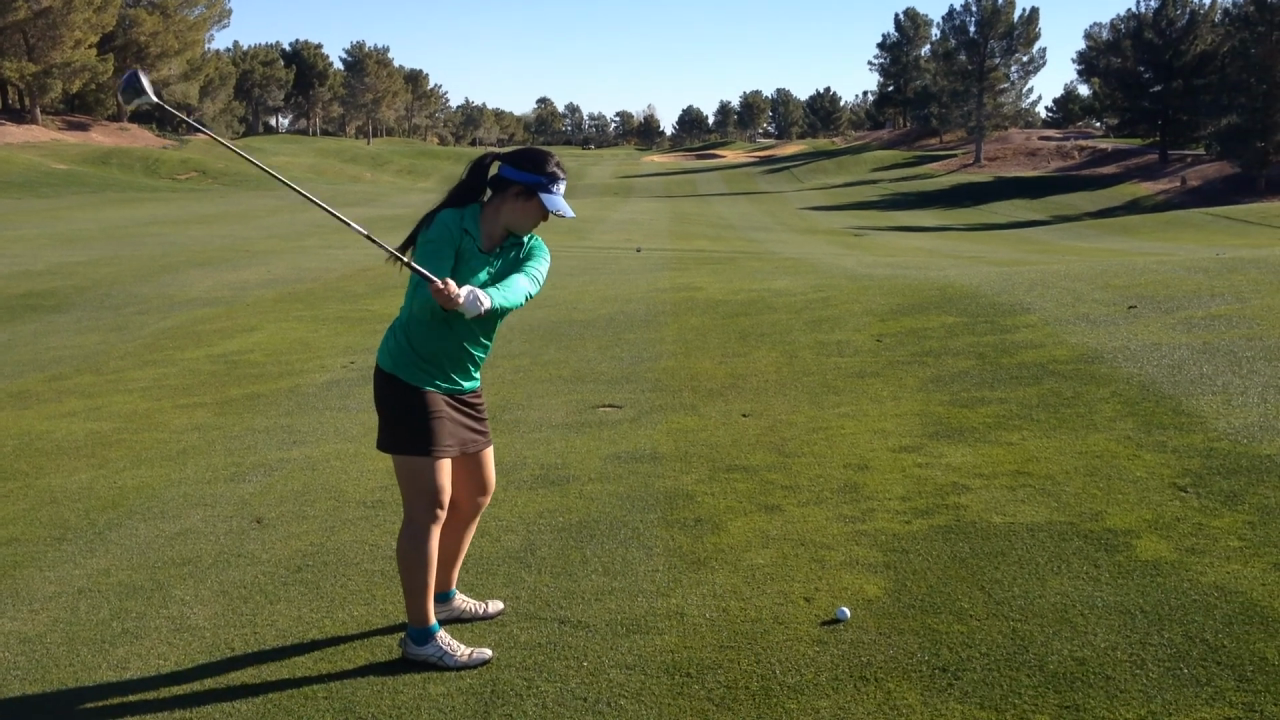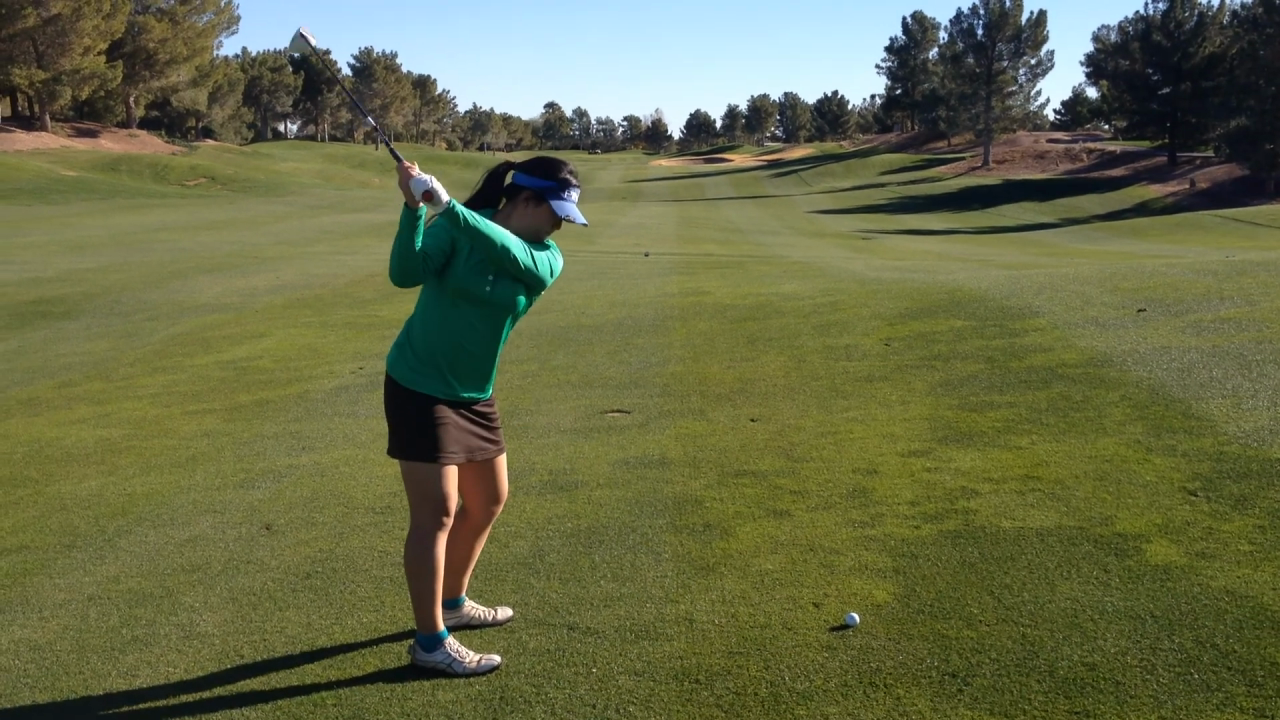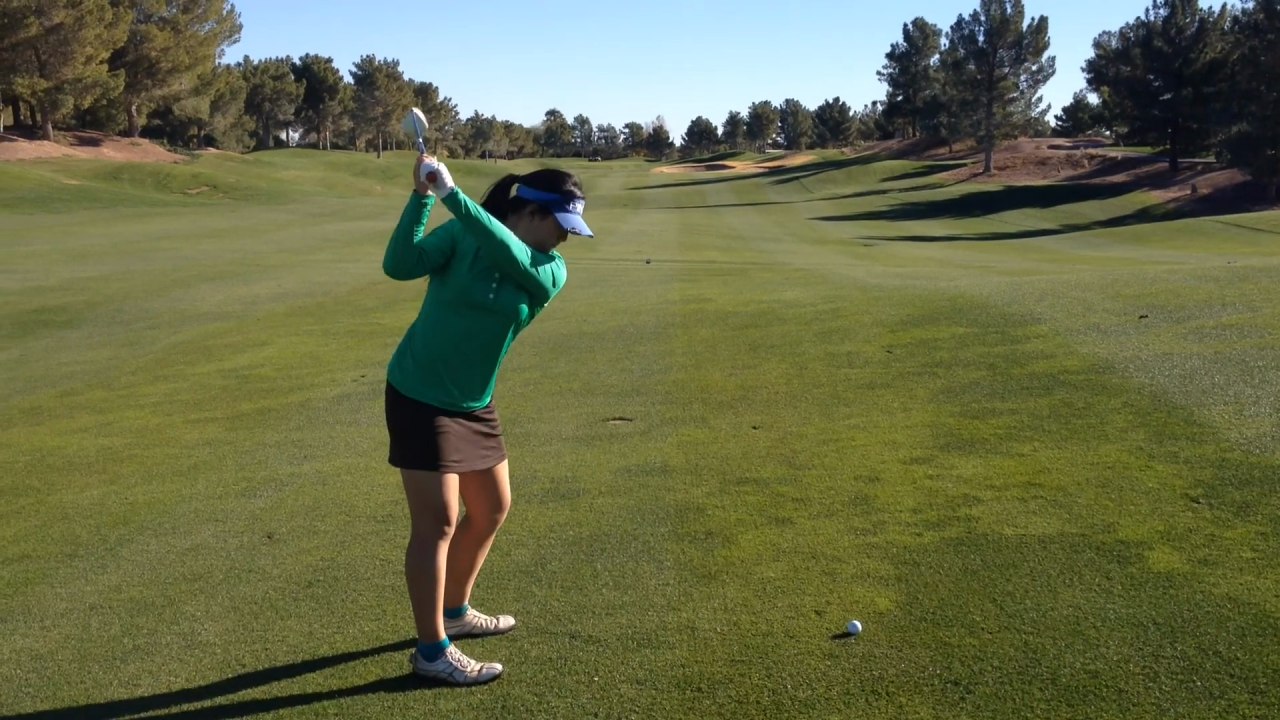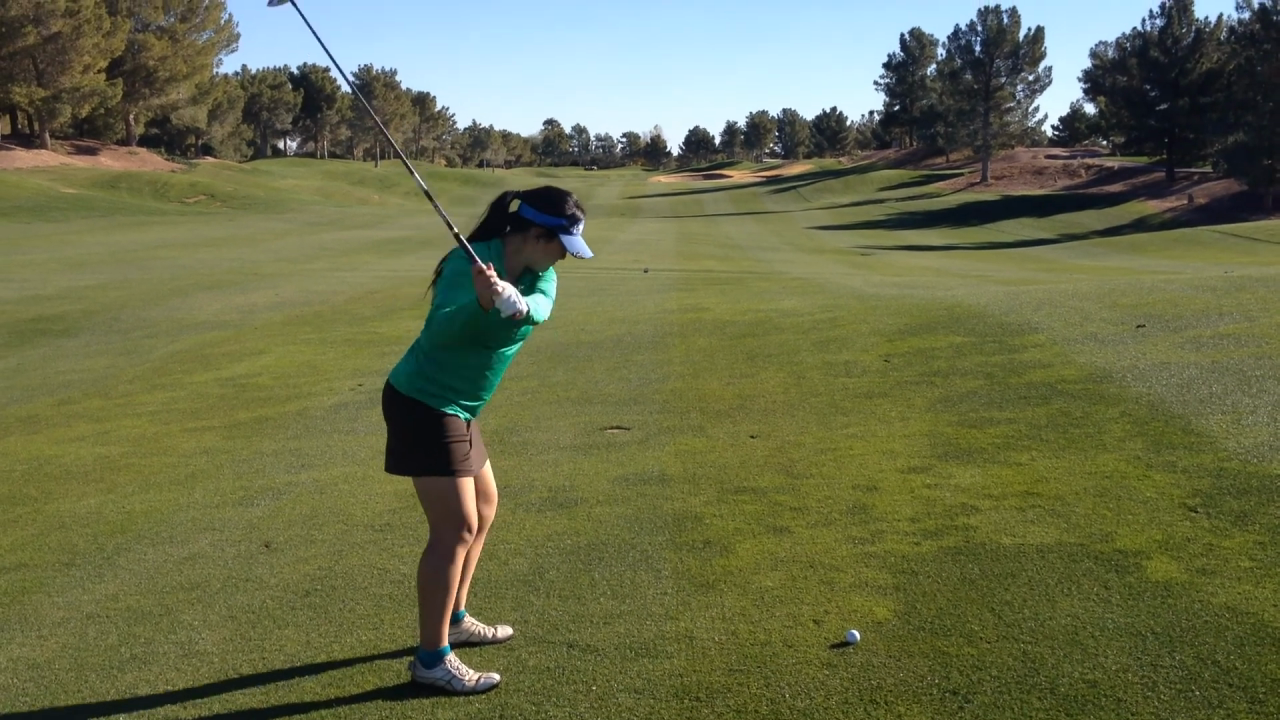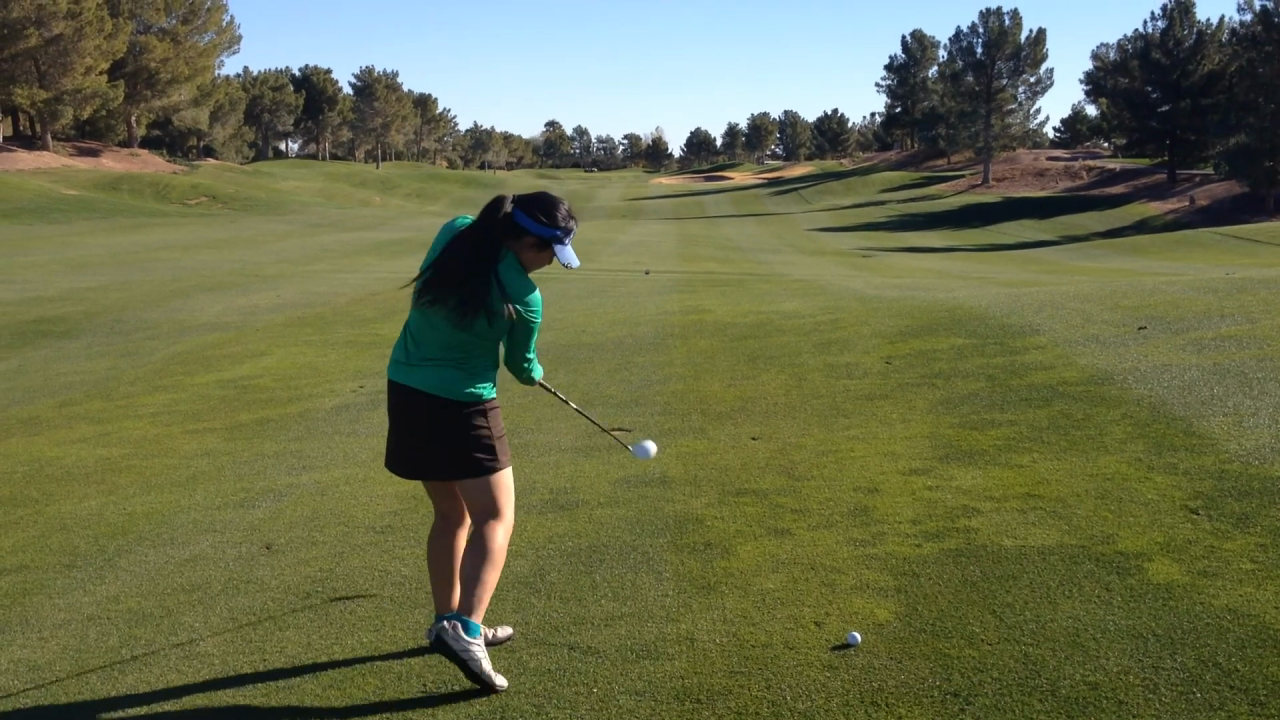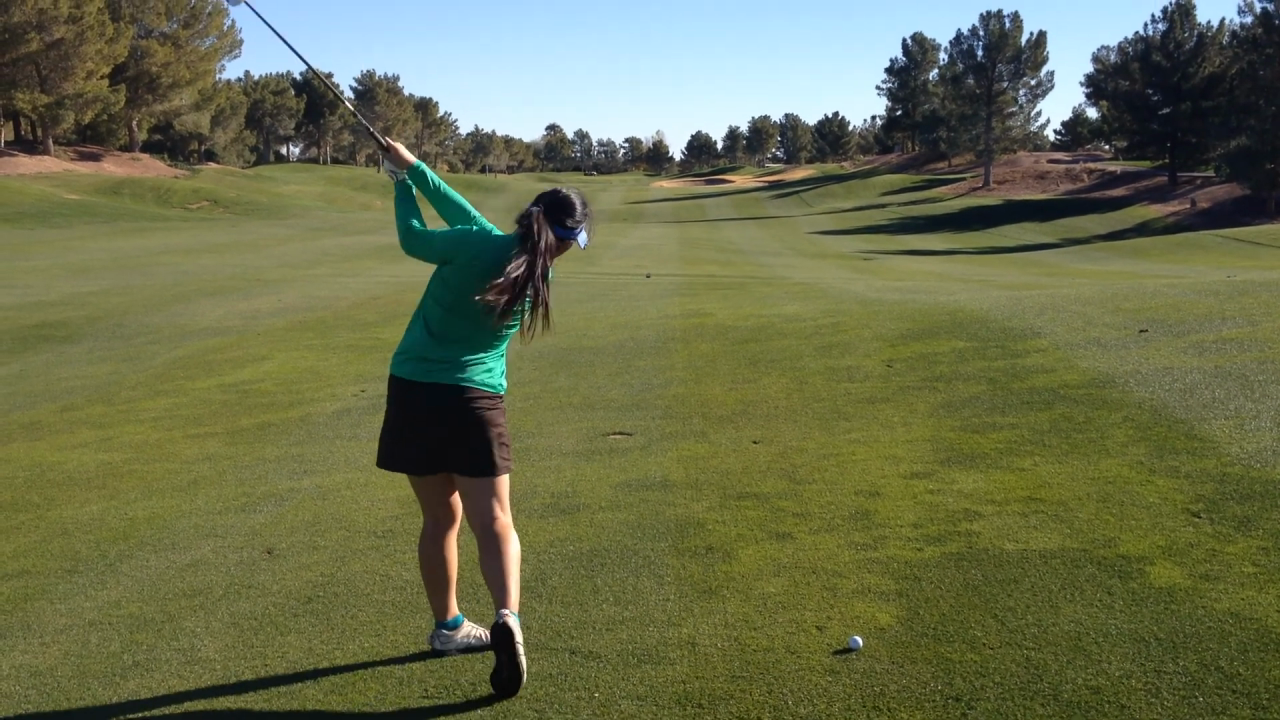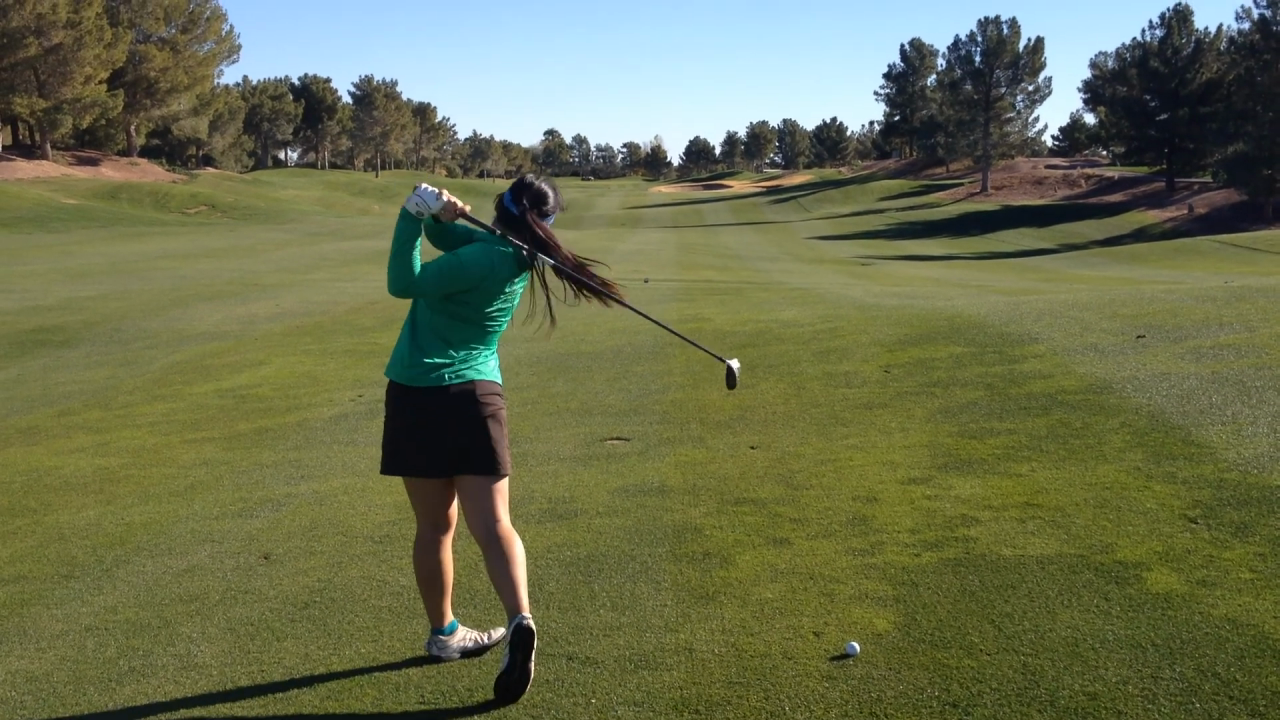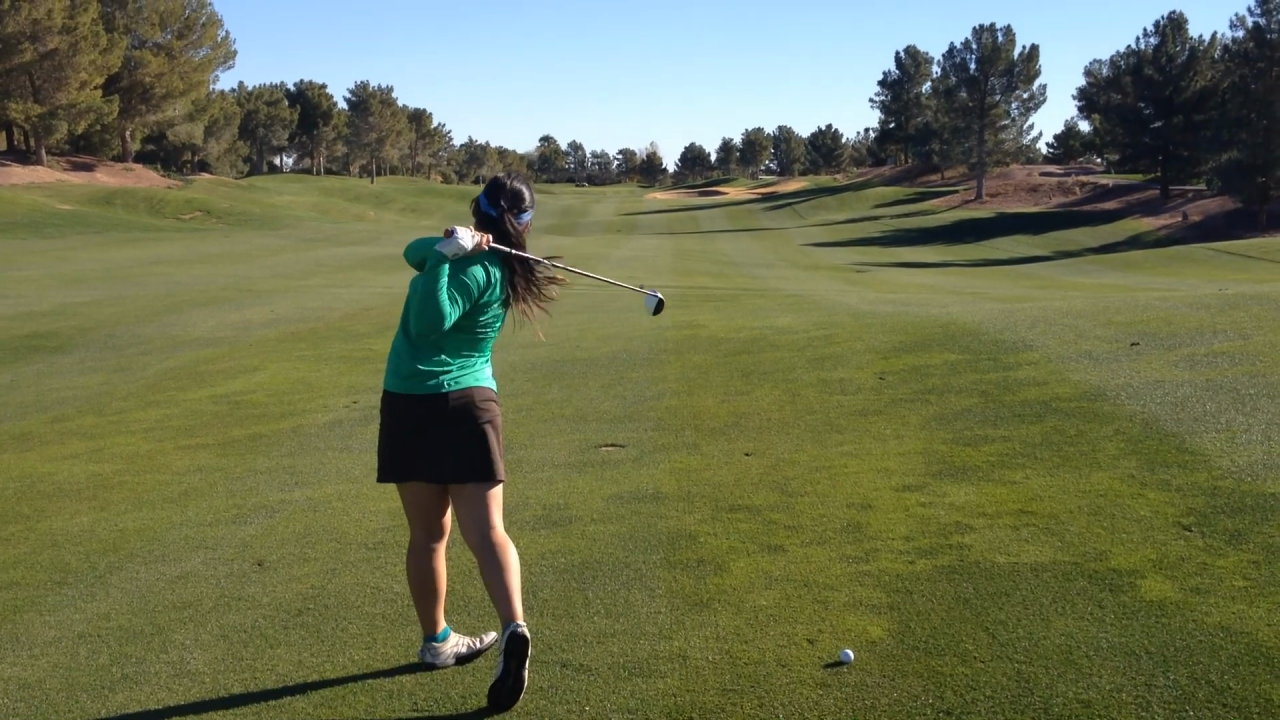
dt=0.2s
person 1, frame 1
left shoulder: (533, 251)
right shoulder: (448, 227)
left elbow: (518, 290)
right elbow: (425, 306)
left wrist: (477, 298)
right wrist: (444, 299)
left hip: (461, 384)
right hip: (412, 381)
left knee: (476, 493)
right knee: (430, 506)
left ankle: (442, 596)
right ankle: (422, 634)
person 1, frame 2
left shoulder: (544, 259)
right shoulder: (462, 225)
left elbow: (504, 253)
right elbow: (403, 275)
left wrist: (444, 205)
right wrist: (418, 205)
left hip: (474, 394)
right hip: (419, 387)
left knee: (488, 501)
right knee: (437, 512)
left ankle: (451, 603)
right ankle: (430, 641)
person 1, frame 3
left shoulder: (550, 272)
right shoulder: (461, 235)
left elbow: (510, 255)
right elbow: (398, 266)
left wrist: (453, 196)
right wrist: (420, 198)
left hip: (474, 403)
right hip: (419, 396)
left knee: (491, 509)
right knee: (438, 523)
left ankle: (454, 611)
right ankle: (432, 651)
person 1, frame 4
left shoulder: (542, 277)
right shoulder: (470, 261)
left elbow: (536, 308)
right elbow: (441, 334)
left wrist: (514, 302)
right wrist: (480, 301)
left hip: (453, 407)
right hip: (423, 404)
left knee: (479, 510)
right knee: (456, 527)
left ankle: (451, 620)
right ankle: (431, 658)
person 1, frame 5
left shoulder: (459, 234)
right shoulder: (522, 298)
right elbow: (519, 362)
right wrist: (529, 375)
left hip: (408, 393)
right hip: (459, 408)
left knee: (453, 512)
right knee: (495, 520)
left ankle: (449, 623)
right ankle: (464, 633)
person 1, frame 6
left shoulder: (473, 243)
right shoulder: (536, 277)
left elbow: (413, 240)
left wrist: (406, 174)
right wrist: (417, 169)
left hip: (412, 391)
right hip: (472, 402)
left knee: (442, 514)
right knee: (494, 521)
left ankle: (448, 626)
right ankle: (506, 618)
person 1, frame 7
left shoulder: (483, 258)
right shoulder: (513, 257)
left elbow: (402, 282)
right elbow: (443, 234)
left wrist: (415, 211)
left hip: (416, 396)
right hip: (474, 397)
left knee: (435, 524)
right knee: (492, 524)
left ankle: (443, 632)
right ankle: (519, 622)
person 1, frame 8
left shoulder: (475, 268)
right shoulder: (499, 262)
left elbow: (428, 325)
left wrist: (447, 251)
left hip: (411, 404)
right hip: (470, 404)
left knee: (428, 532)
right knee: (487, 530)
left ankle: (436, 639)
right ankle: (514, 628)
